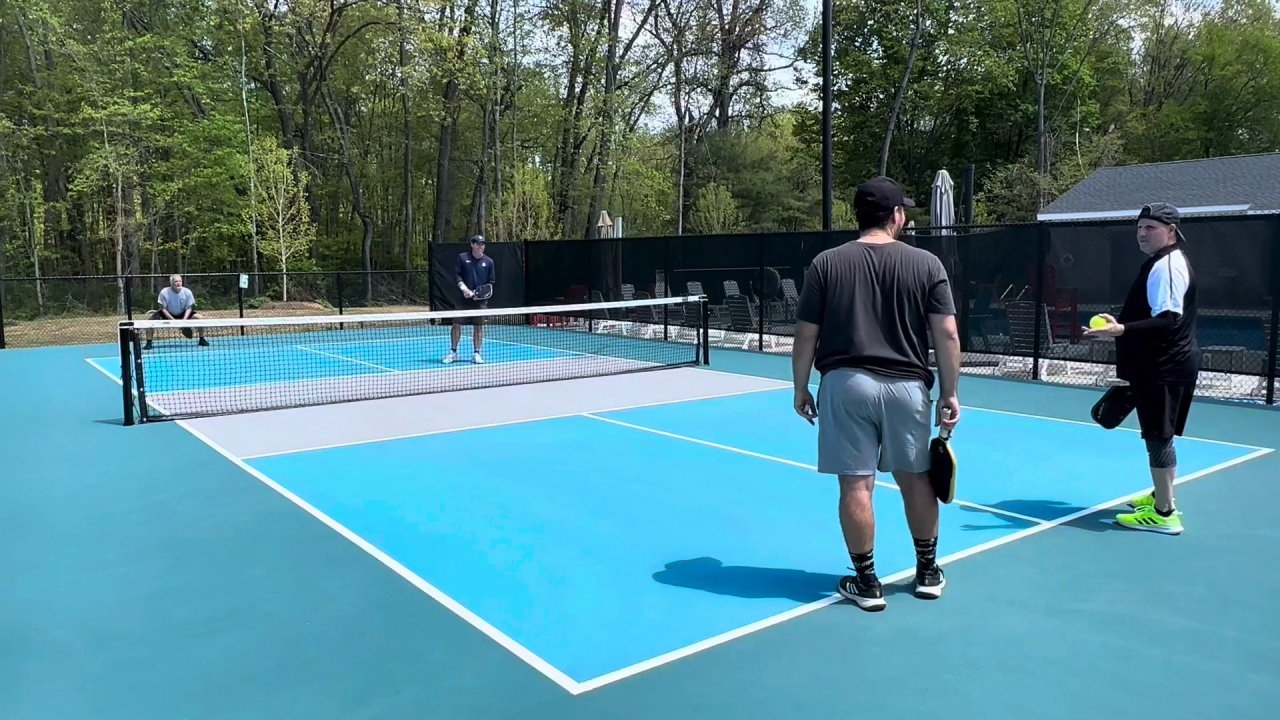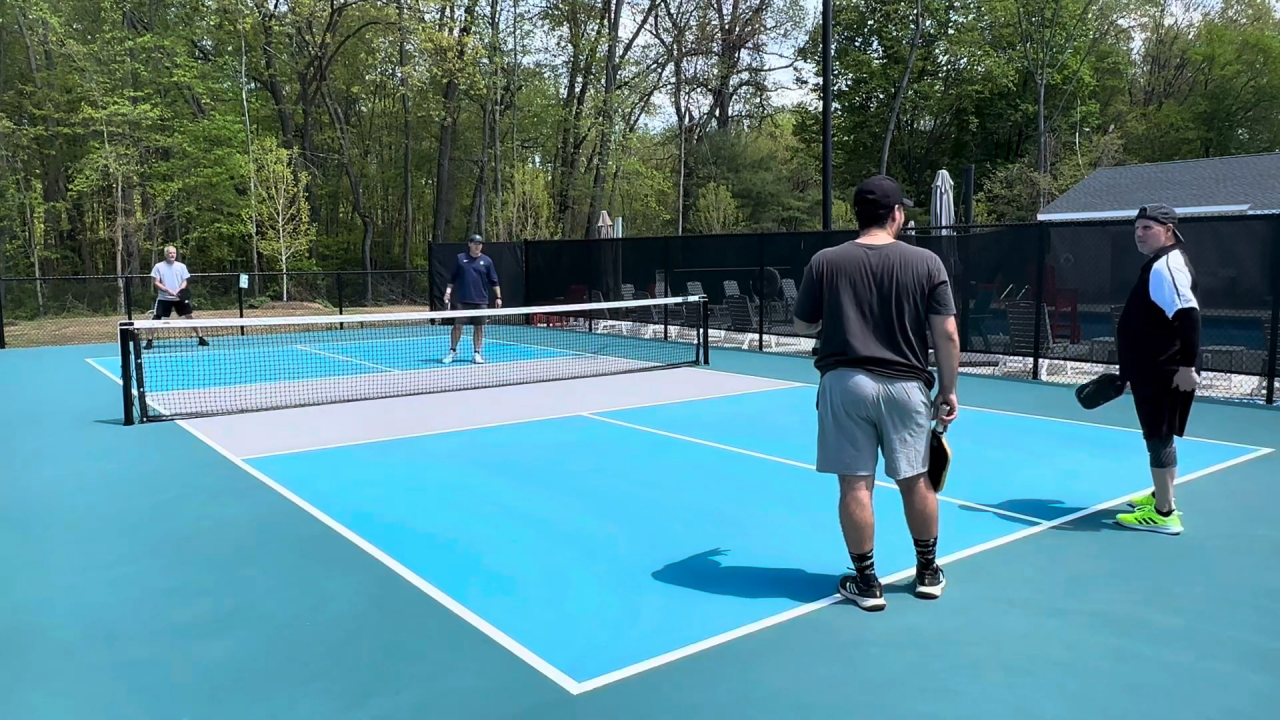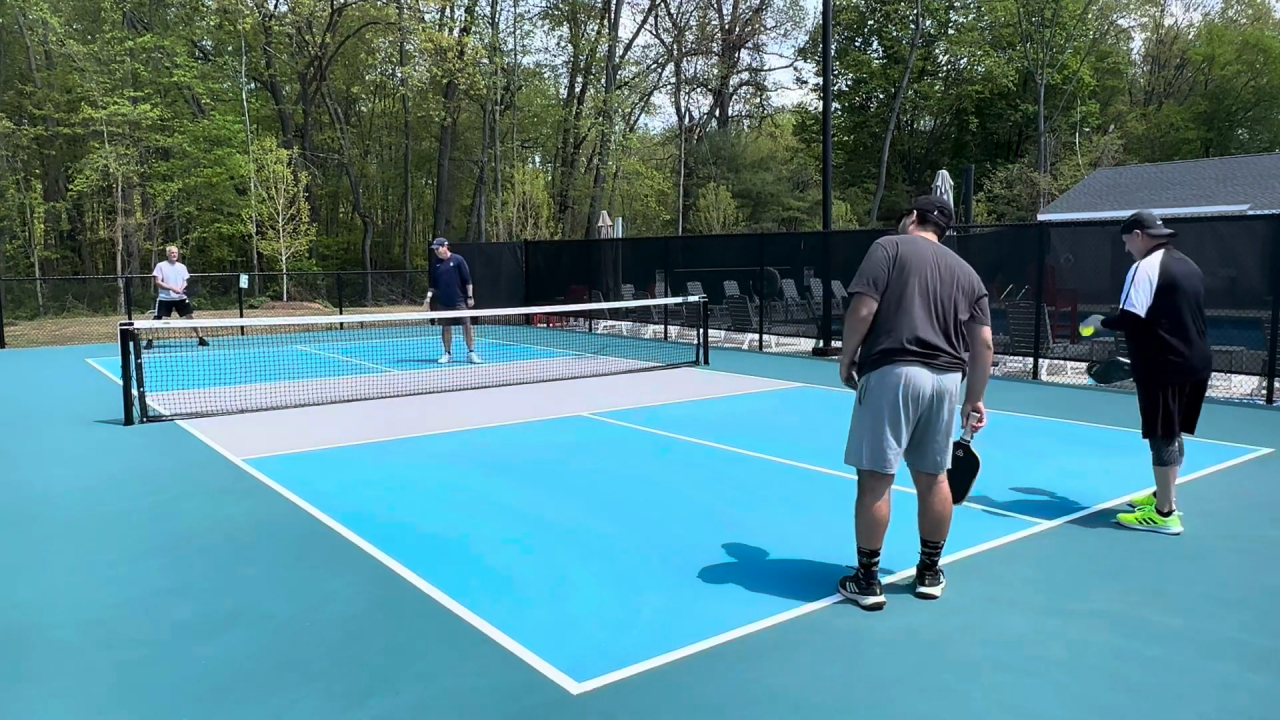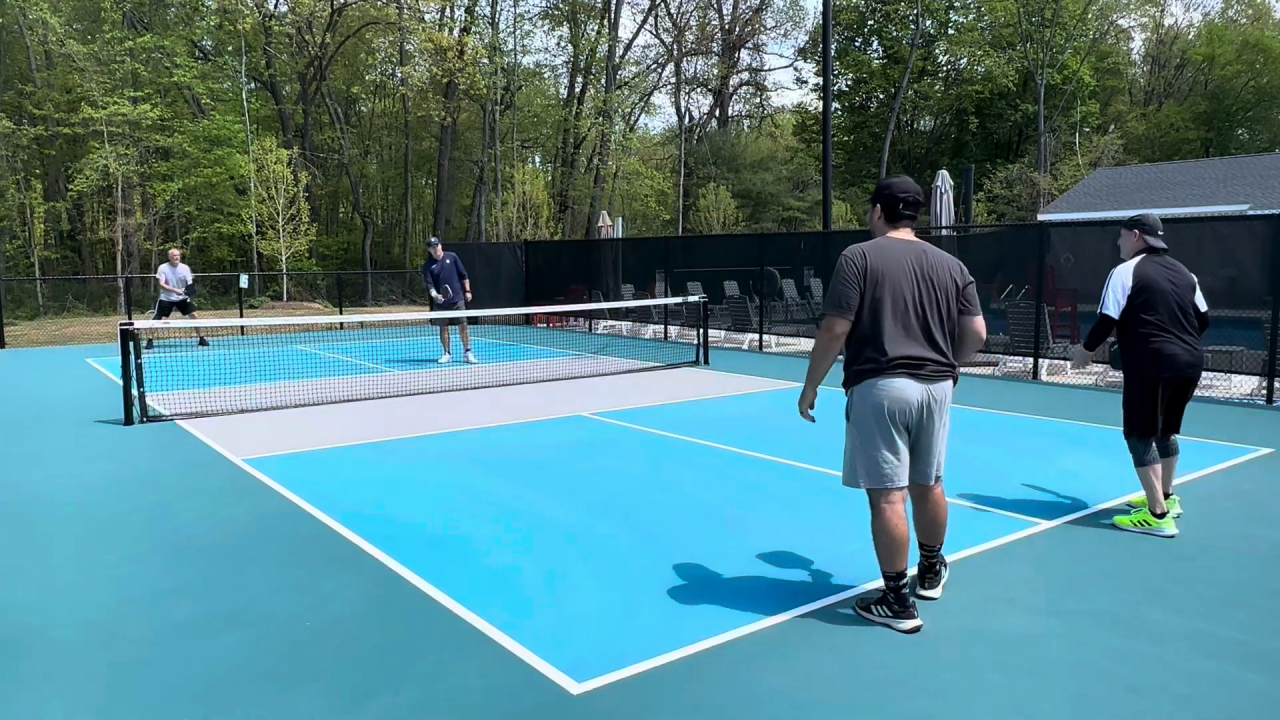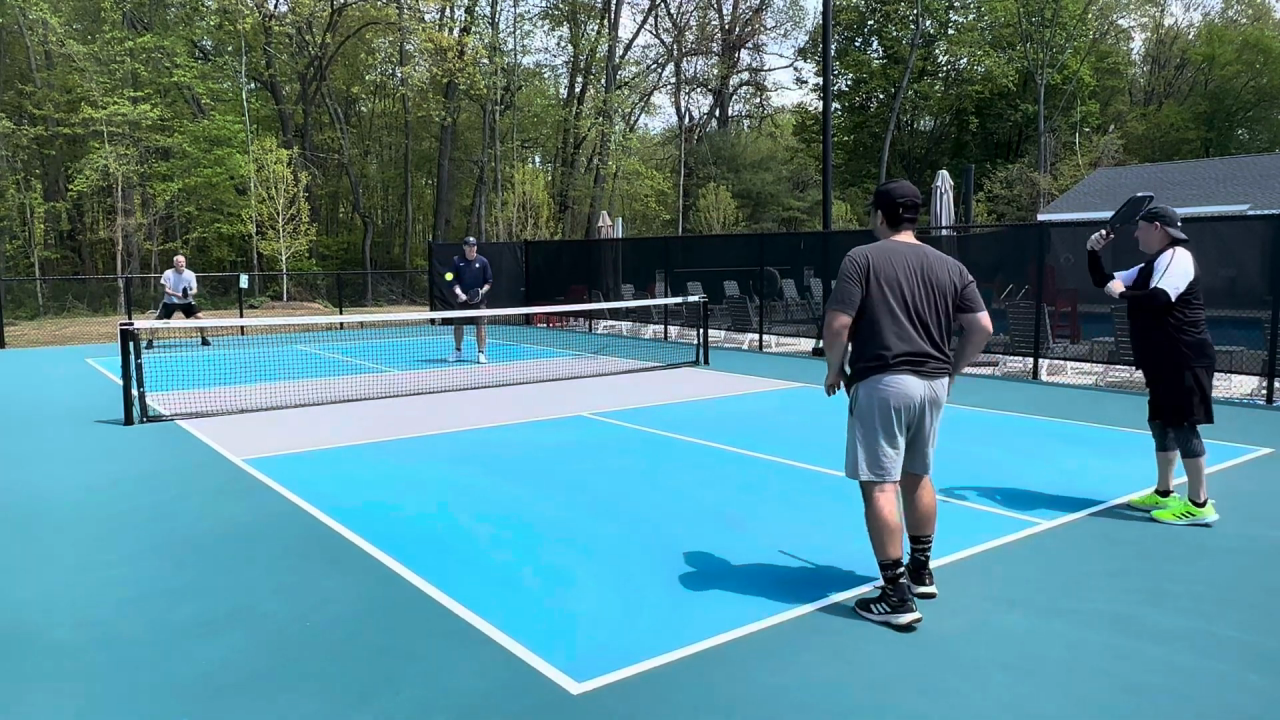
dt=1s
person 1, frame 1
left shoulder: (826, 263)
right shoulder: (926, 264)
left elbow: (806, 335)
right elbow: (946, 335)
left wrist: (800, 388)
right wrist: (950, 393)
left hip: (847, 383)
right hip: (906, 385)
left knee: (856, 485)
right knee: (915, 479)
left ankle: (866, 582)
right ankle: (928, 572)
person 1, frame 2
left shoulder: (825, 262)
right shoulder: (926, 263)
left elbow: (803, 325)
right elbow: (947, 335)
right wrist: (948, 390)
left hip: (846, 384)
right hip: (905, 386)
left knee: (855, 485)
right knee: (916, 480)
left ankle: (866, 582)
right ankle: (927, 573)
person 1, frame 3
left shoulder: (889, 247)
right shoulder: (966, 272)
left elbow: (862, 310)
right elbow: (982, 344)
left wrist: (846, 359)
right wrist: (974, 399)
left hip: (892, 374)
right hip: (944, 379)
left knee: (875, 478)
right knee: (933, 478)
left ankle: (867, 580)
right ankle: (929, 572)
person 1, frame 4
left shoulder: (858, 257)
right shoulder: (950, 265)
left elbow: (834, 330)
right elbow: (976, 334)
left wrist: (809, 386)
left hip: (880, 389)
right hip: (935, 387)
left knee: (888, 496)
right knee: (929, 484)
left ankle: (898, 601)
right ankle: (930, 573)
person 1, frame 5
left shoulder: (862, 259)
right shoulder: (950, 266)
left elbow: (837, 325)
right elbow: (981, 329)
left wrist: (835, 370)
right wrist: (952, 368)
left hip: (882, 384)
right hip: (932, 383)
left knee: (880, 487)
right knee: (918, 478)
left ankle: (897, 596)
right ankle: (921, 571)
person 2, frame 1
left shoulder: (1168, 266)
right shoulder: (1161, 264)
left elbow: (1167, 320)
left wrist: (1119, 330)
left hip: (1164, 369)
right hip: (1159, 367)
left knee: (1158, 437)
right knee: (1159, 435)
left ankle: (1164, 513)
right ankle: (1161, 497)
person 2, frame 2
left shoulder: (1166, 266)
right shoulder: (1161, 264)
left elbow: (1189, 317)
left wrist: (1187, 367)
right wrist: (1151, 366)
left hip: (1164, 371)
right hip: (1155, 368)
left knee: (1159, 436)
right knee: (1160, 435)
left ankle: (1164, 513)
right ankle: (1161, 497)
person 2, frame 3
left shoulder: (1146, 267)
right shoulder: (1187, 265)
left elbow: (1130, 318)
left wrist: (1101, 322)
left hip: (1165, 366)
right hip: (1193, 362)
left knee: (1161, 436)
right knee: (1172, 434)
left ankle: (1164, 513)
right ankle: (1163, 495)
person 2, frame 4
left shoulder: (1126, 271)
right shoulder: (1183, 272)
left elbow: (1107, 320)
right elbow: (1202, 320)
left wrist: (1086, 349)
left hip: (1151, 366)
right hip: (1188, 364)
left knee: (1139, 435)
right knee: (1164, 431)
left ankle: (1158, 516)
right ankle: (1166, 498)
person 2, frame 5
left shoulder: (1177, 258)
right shoulder: (1150, 266)
left elbow: (1156, 299)
right elbow: (1105, 282)
left wrist: (1121, 292)
right wrist: (1094, 252)
left hip: (1184, 358)
right hip: (1165, 359)
left knee: (1181, 424)
right knee: (1161, 422)
left ankle: (1199, 504)
right ankle: (1164, 493)
